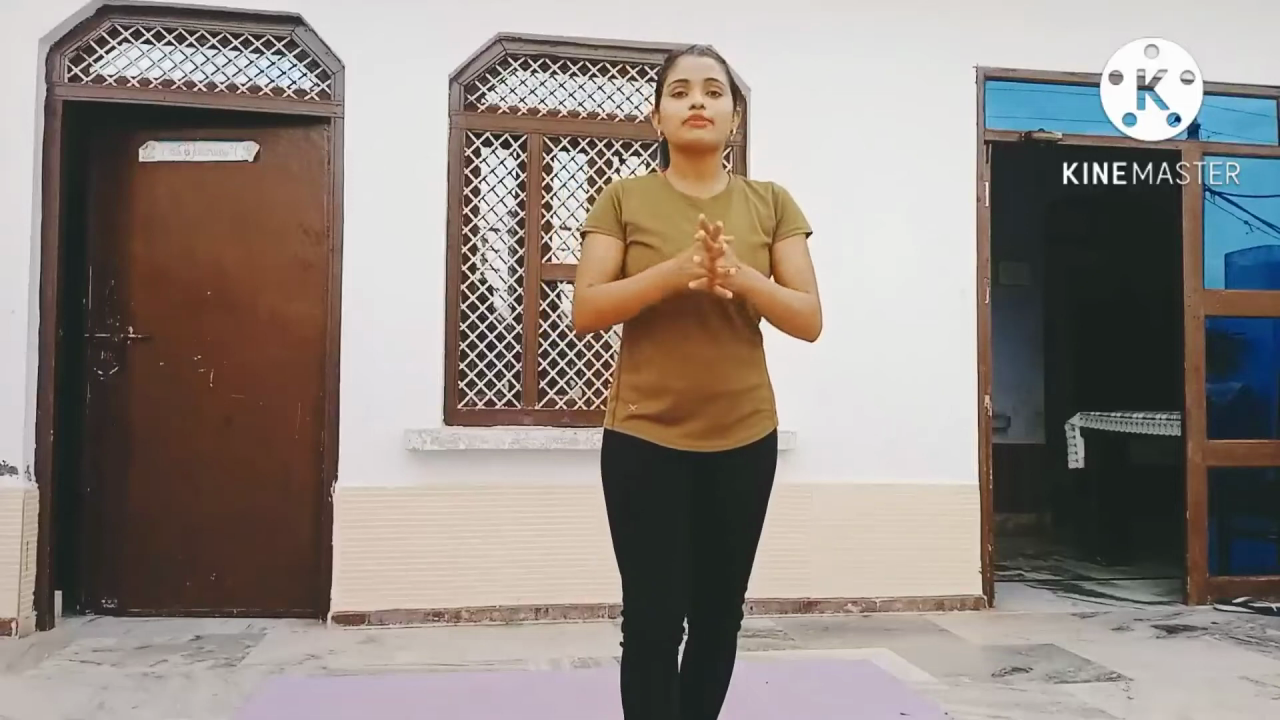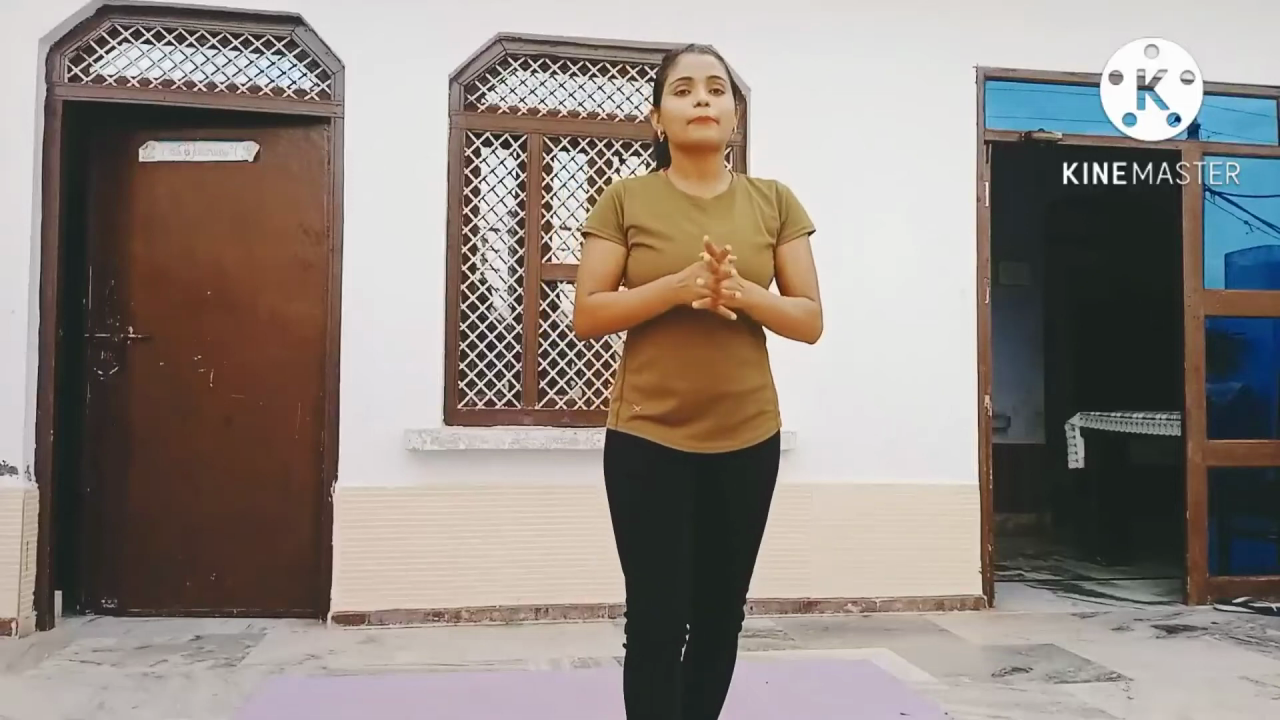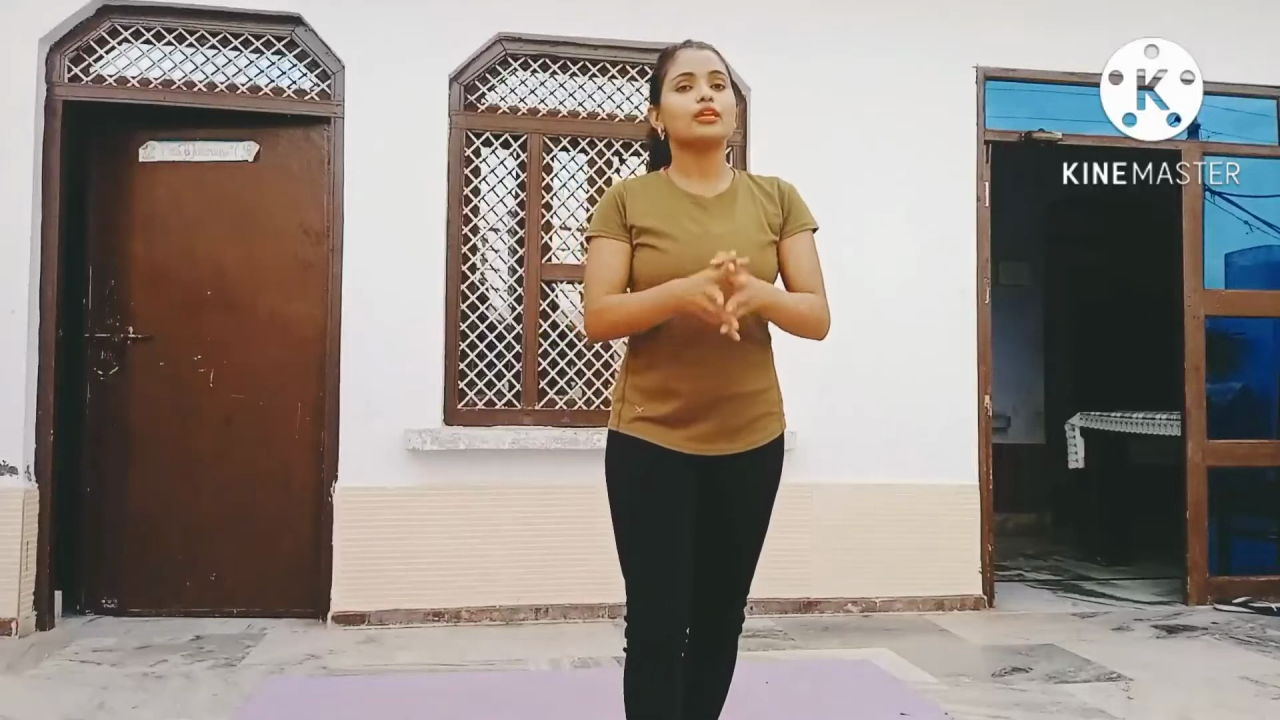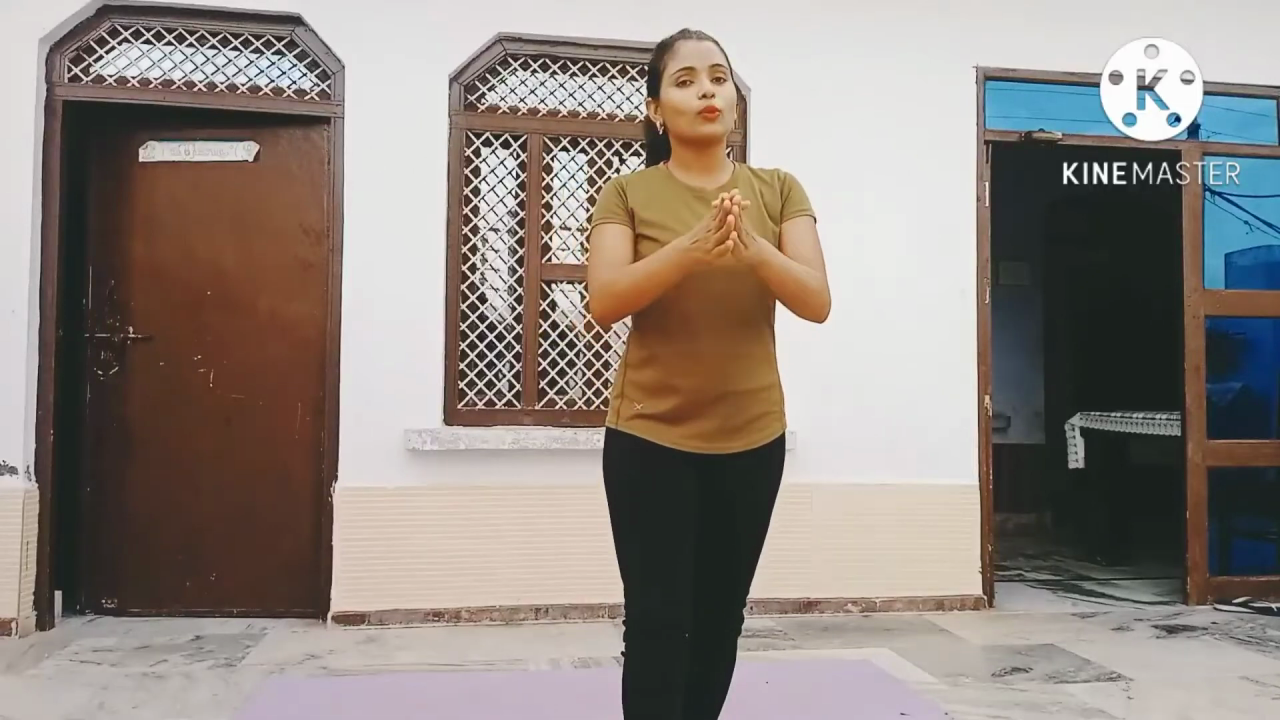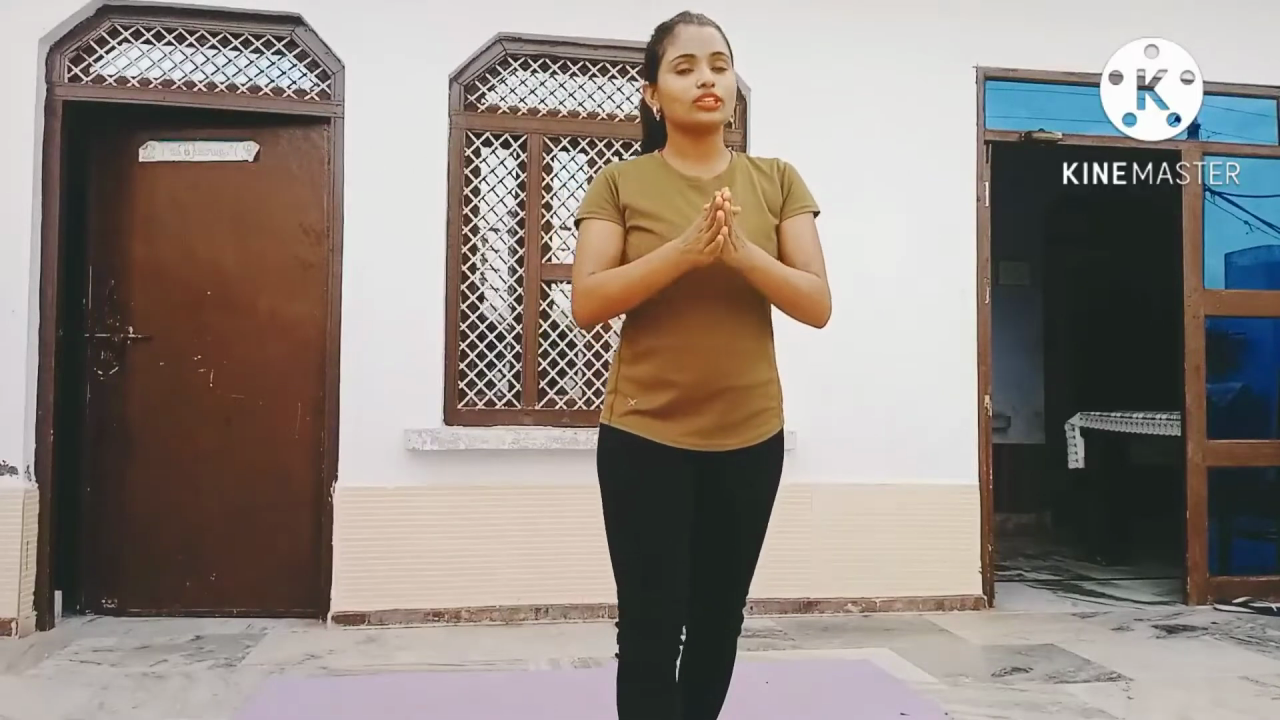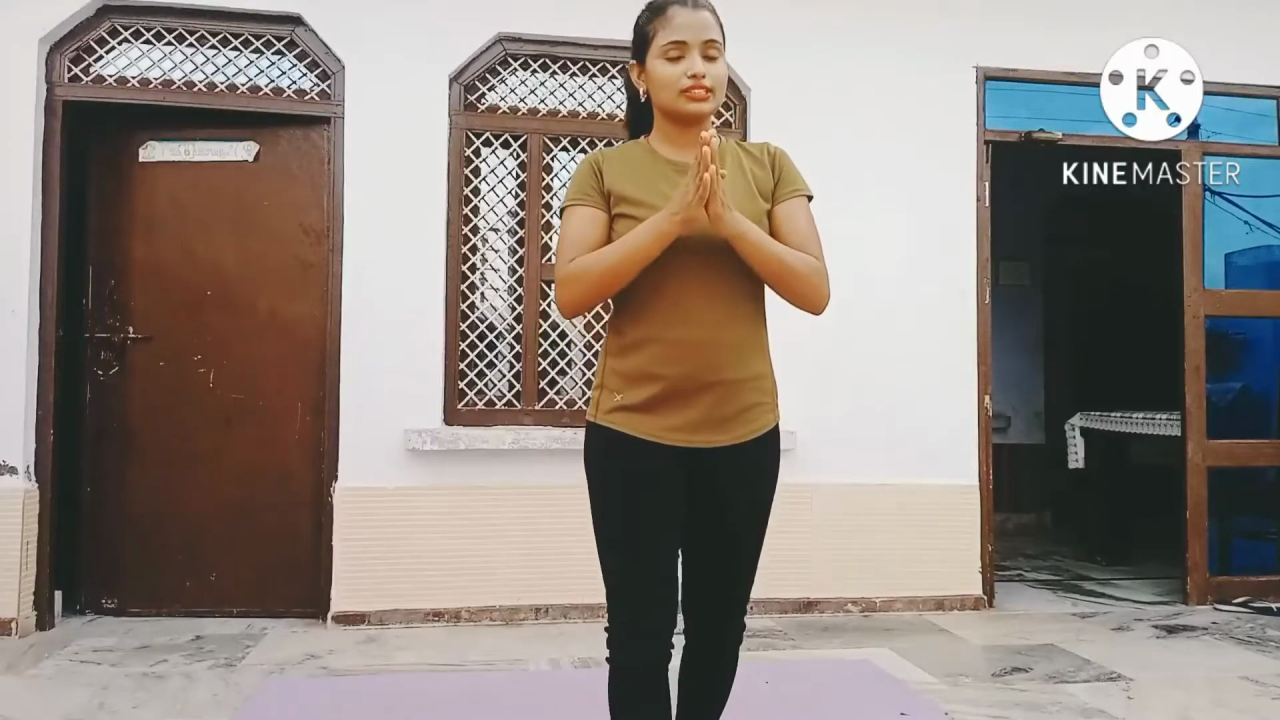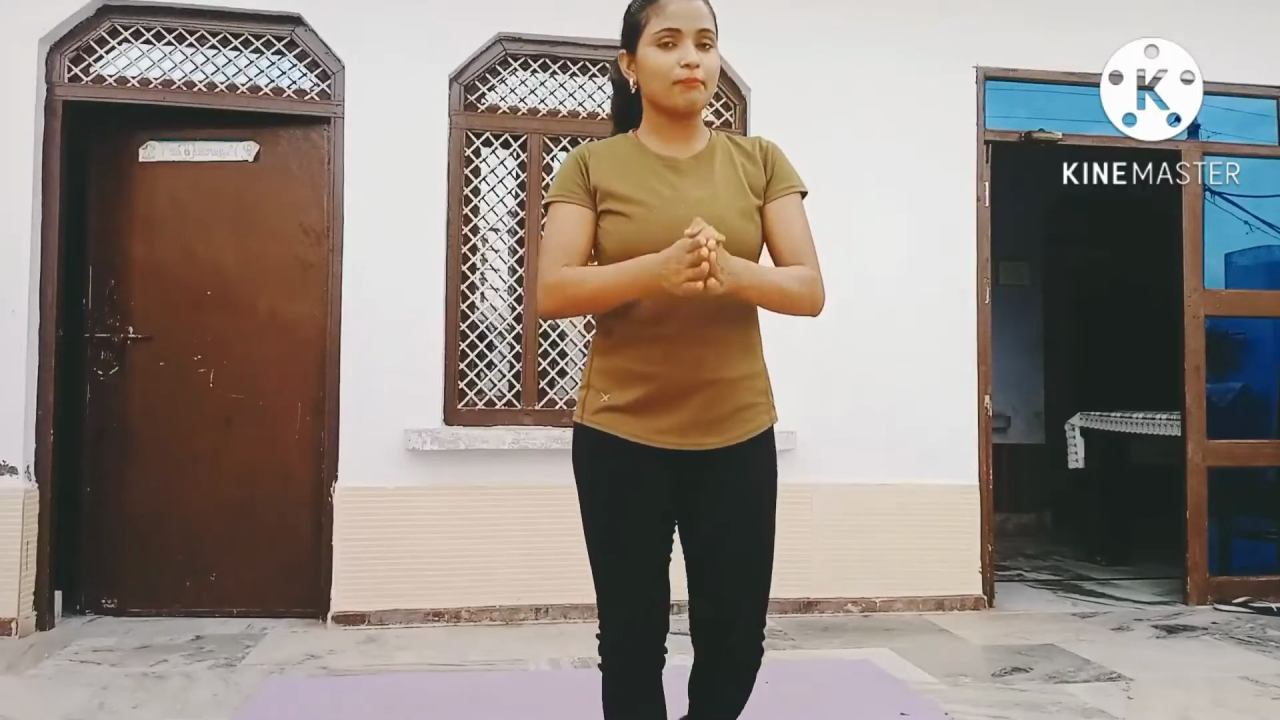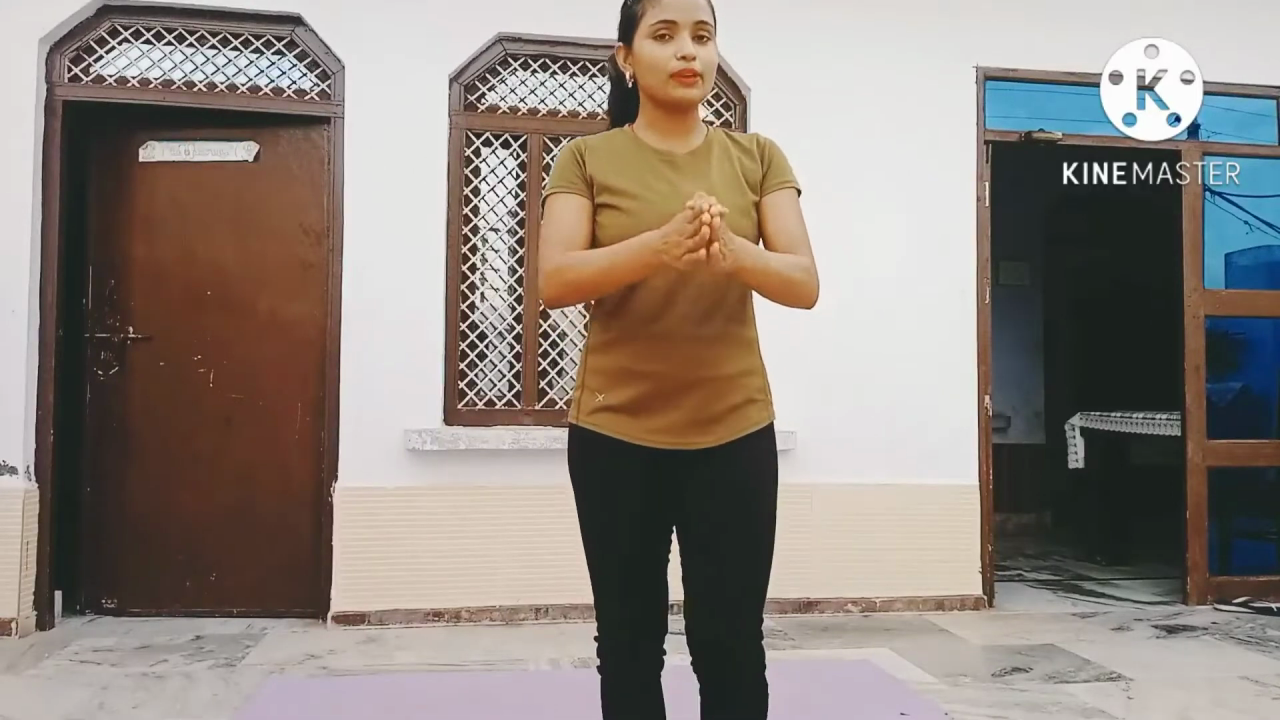
dt=0.2s
person 1, frame 1
left shoulder: (772, 203)
right shoulder: (622, 198)
left elbow: (810, 319)
right elbow: (585, 312)
left wrist: (737, 273)
right wrist: (678, 268)
left hip: (744, 440)
right hip: (644, 439)
left knee: (719, 615)
right knee: (653, 620)
person 1, frame 2
left shoulder: (775, 201)
right shoulder: (624, 200)
left elbow: (810, 319)
right elbow: (587, 315)
left wrist: (739, 290)
right wrist: (679, 283)
left hip: (747, 441)
right hip: (648, 440)
left knee: (720, 617)
right knee: (656, 621)
person 1, frame 3
left shoulder: (777, 199)
right shoulder: (625, 200)
left elbow: (817, 318)
right elbow: (596, 320)
left wrist: (752, 293)
right wrist: (684, 292)
left hip: (751, 442)
right hip: (650, 442)
left knee: (719, 620)
right knee: (656, 625)
person 1, frame 4
left shoulder: (778, 190)
right shoulder: (626, 193)
left elbow: (818, 302)
right elbow: (602, 302)
left wrist: (751, 245)
right wrist: (693, 245)
left hip: (752, 440)
right hip: (648, 439)
left knee: (719, 621)
right knee: (656, 626)
person 1, frame 5
left shoulder: (776, 181)
right shoulder: (619, 183)
left elbow: (818, 306)
right elbow: (585, 305)
left wrist: (741, 249)
right wrist: (684, 247)
left hip: (750, 438)
right hip: (644, 437)
left knee: (717, 624)
right knee: (649, 631)
person 1, frame 6
left shoulder: (768, 166)
right shoulder: (604, 170)
left elbow: (815, 291)
right elbow: (569, 292)
left wrist: (732, 222)
right wrist: (670, 220)
left hip: (743, 433)
right hip: (632, 434)
left knee: (720, 627)
right knee: (640, 636)
person 1, frame 7
left shoulder: (760, 161)
right shoulder: (590, 165)
left elbow: (810, 291)
right elbow: (551, 293)
left wrist: (729, 272)
right wrist: (659, 269)
left hip: (737, 436)
right hip: (620, 436)
left knee: (733, 644)
right knee: (631, 644)
person 1, frame 8
left shoulder: (757, 157)
right shoulder: (585, 158)
left elbow: (805, 285)
right elbow: (552, 282)
left wrist: (729, 247)
right wrist: (665, 242)
left hip: (734, 433)
right hip: (615, 435)
left knee: (731, 651)
right knee: (629, 647)
